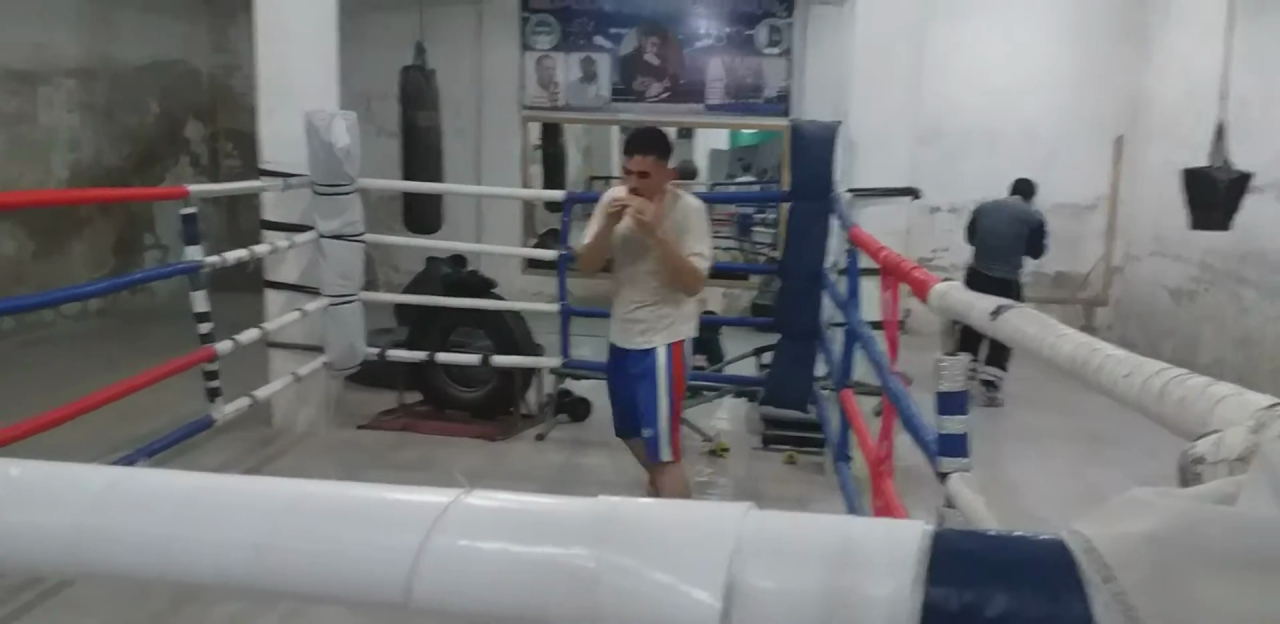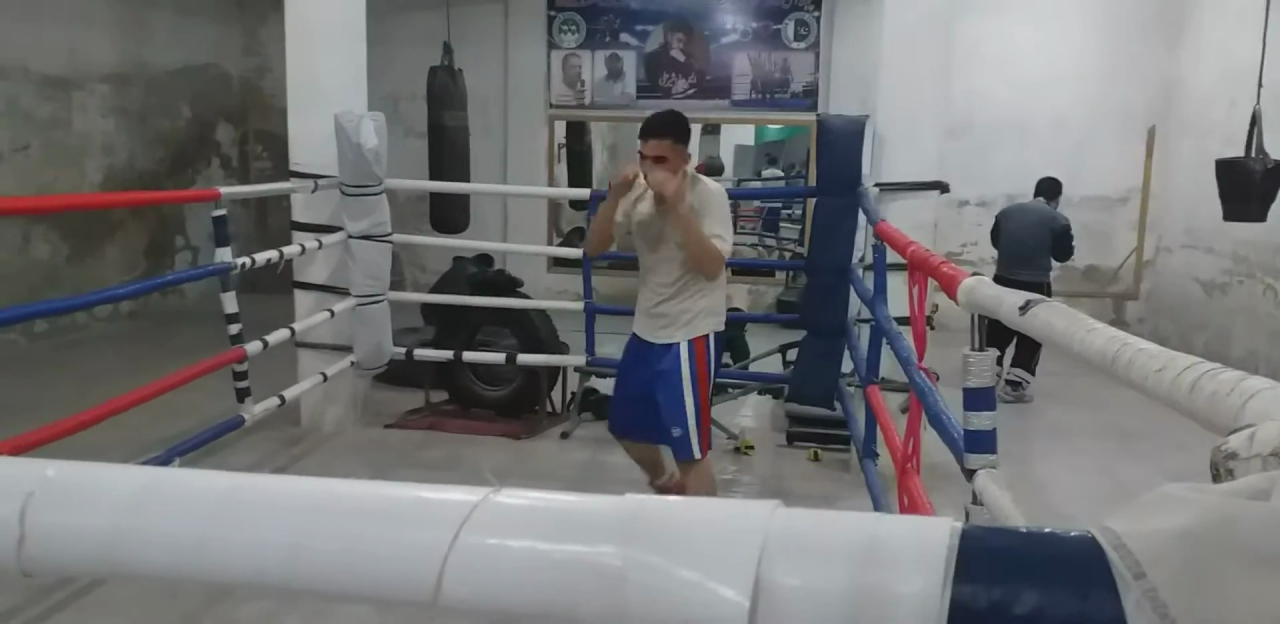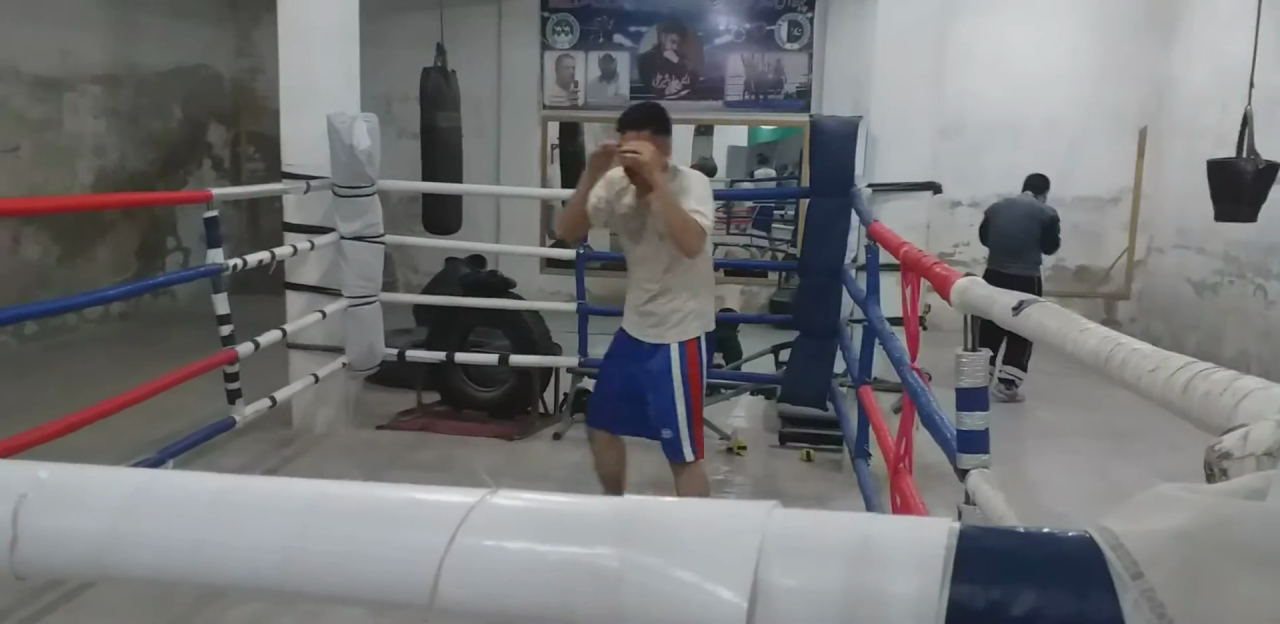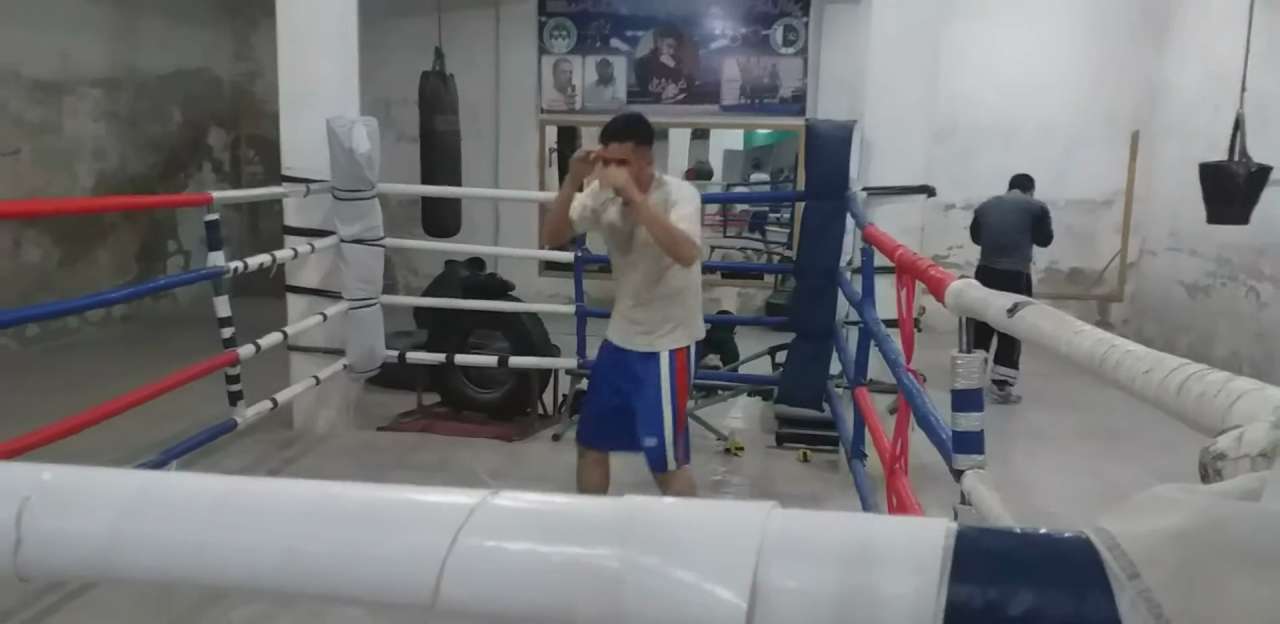
dt=0.1s
person 1, frame 1
left shoulder: (689, 210)
right shoulder: (613, 200)
left elbow: (693, 284)
right elbow: (586, 265)
left wrist: (657, 233)
right wrist: (608, 223)
left hip: (666, 340)
right hip: (622, 337)
left knee: (664, 452)
right knee: (631, 432)
right ankle: (660, 489)
person 1, frame 2
left shoulder: (709, 195)
right shoulder: (635, 191)
left elbow: (711, 268)
right elbow: (593, 246)
left wrist: (679, 205)
right wrist: (614, 198)
left hip: (691, 335)
right hip: (646, 332)
left knee: (691, 452)
right knee: (625, 428)
right ankle: (665, 485)
person 1, frame 3
left shoulder: (691, 184)
right shoulder: (615, 182)
left elbow: (691, 244)
right elbow: (566, 232)
left wrist: (656, 181)
right wrist: (590, 175)
left hip: (679, 334)
right hip: (634, 328)
left knee: (683, 453)
right knee: (601, 423)
person 1, frame 4
left shoulder: (677, 194)
right shoulder: (600, 194)
left elbow: (685, 255)
right elbow: (553, 237)
left wrist: (639, 199)
right wrist: (572, 184)
left hip: (668, 344)
right hip: (620, 340)
left knee: (666, 463)
right knee: (591, 442)
person 2, frame 1
left shoulder: (984, 208)
right shoulder: (1033, 218)
left elbow: (971, 237)
right elbow: (1035, 251)
left hip: (977, 275)
right hip: (1006, 282)
left knee: (971, 327)
right ankle: (988, 388)
person 2, frame 2
left shoulder: (1008, 212)
right shoulder: (1057, 220)
left elbow: (996, 241)
right elbow: (1063, 255)
left hip: (1003, 280)
right hip: (1034, 285)
left knee: (997, 332)
right knee: (1031, 338)
right ankle: (1014, 386)
person 2, frame 3
left shoulder: (996, 207)
right shoulder: (1046, 213)
left elbow: (984, 238)
right elbow: (1050, 247)
left hip: (994, 275)
right hip: (1025, 280)
left knee: (989, 330)
right knee: (1021, 334)
right ankle: (1007, 385)
person 2, frame 4
left shoulder: (986, 206)
right shoulder: (1035, 207)
left elbow: (976, 236)
right elbow: (1044, 239)
left hip: (986, 272)
right hip: (1015, 275)
left knee: (981, 327)
right ankle: (1002, 385)
